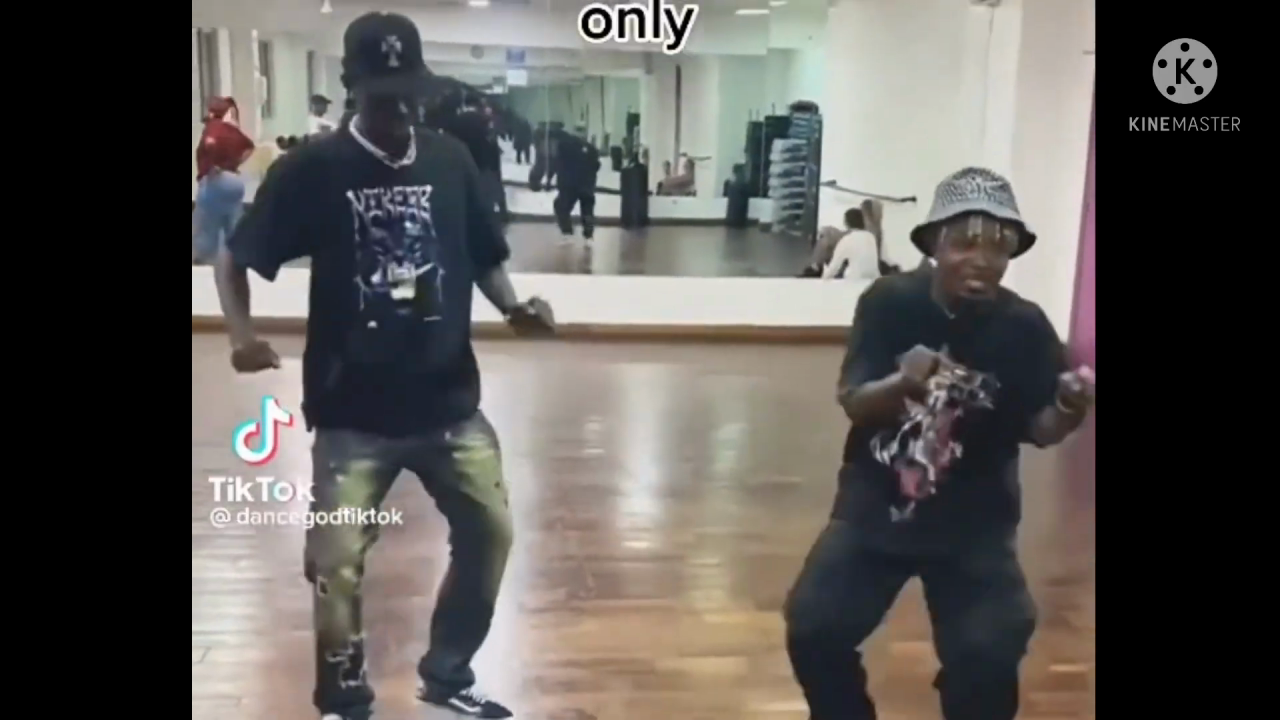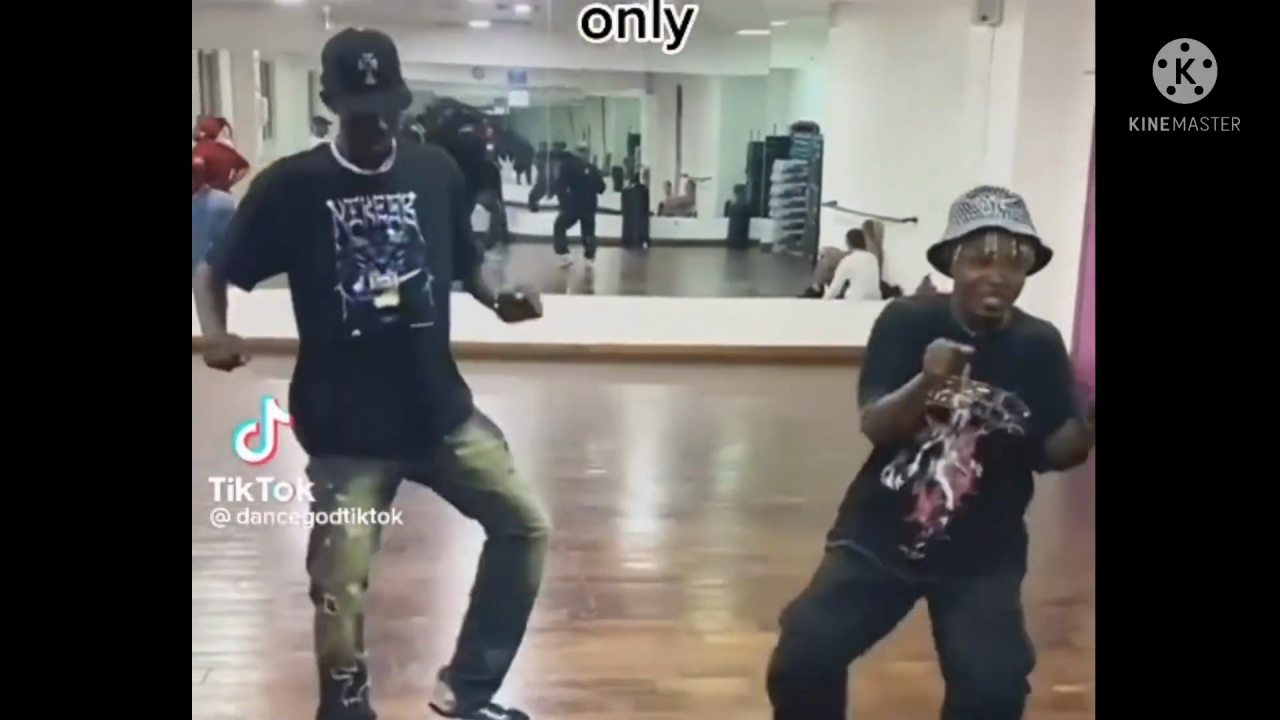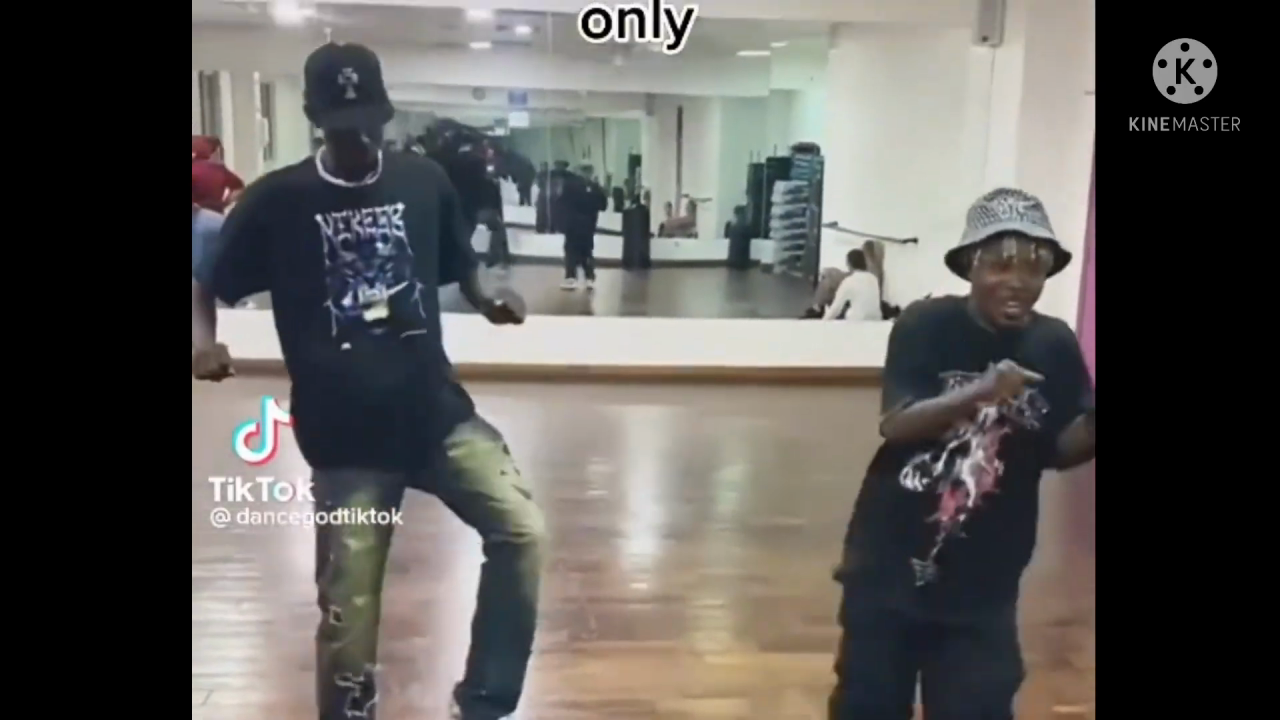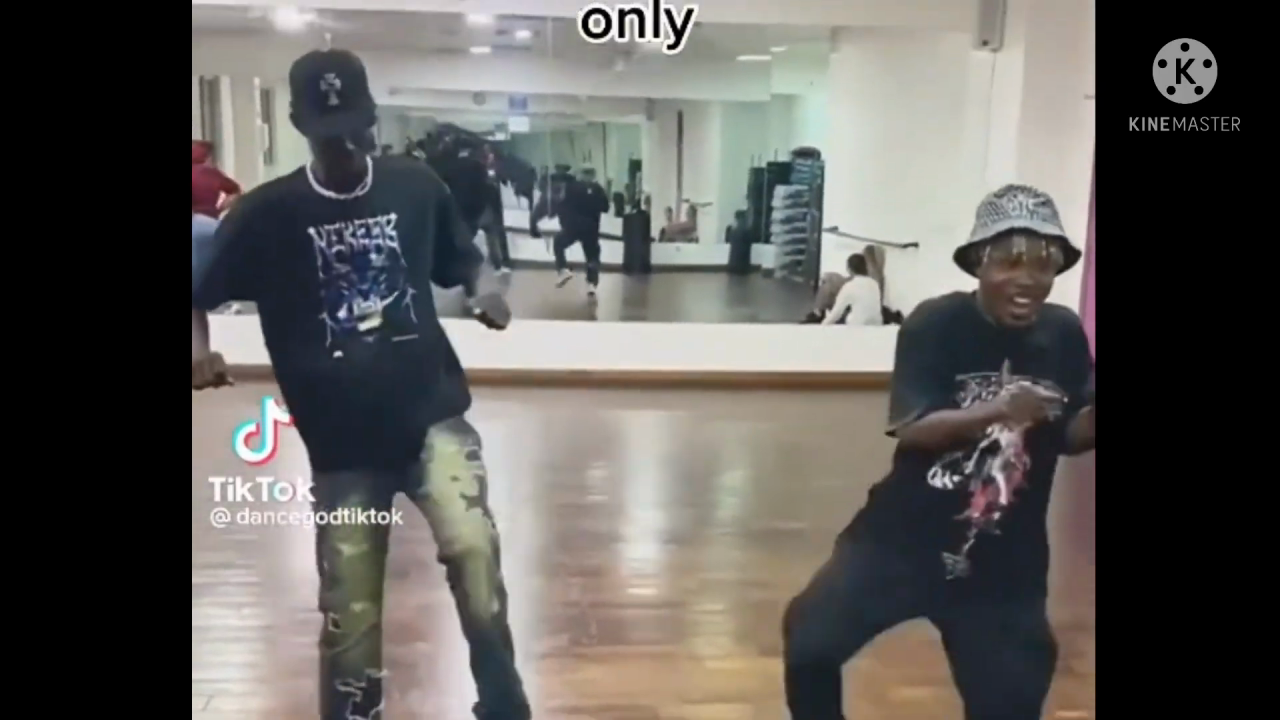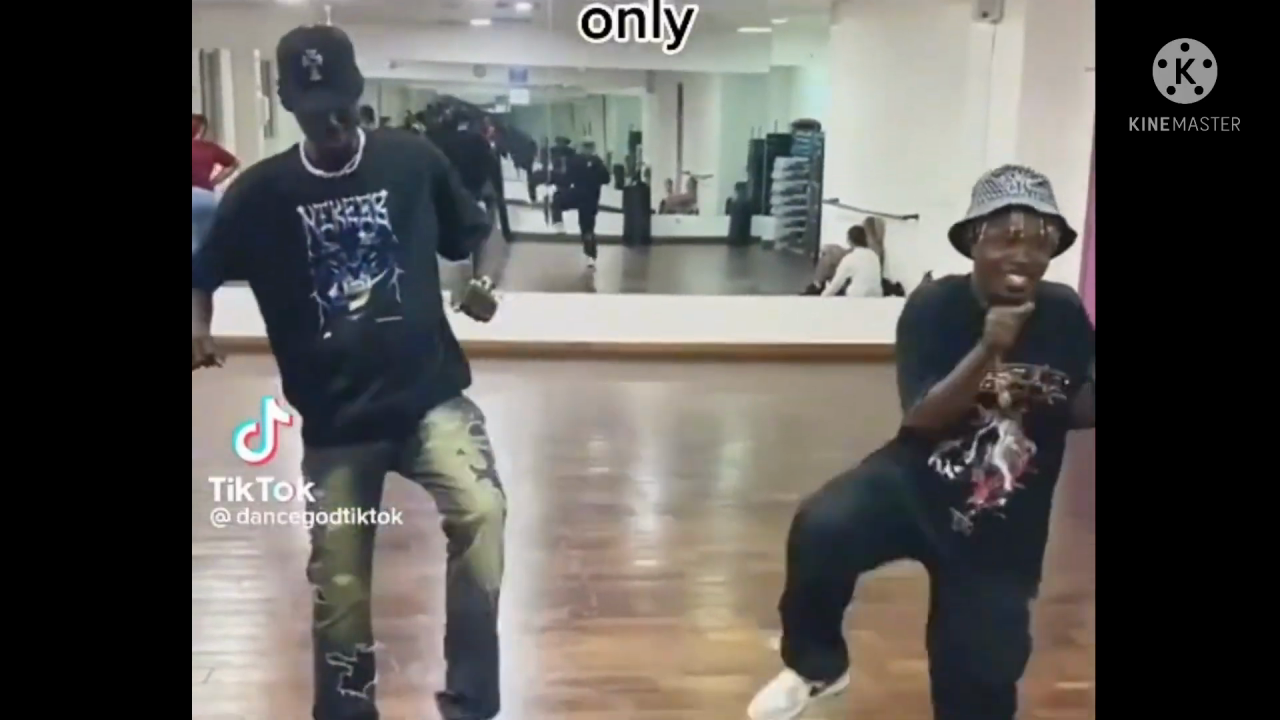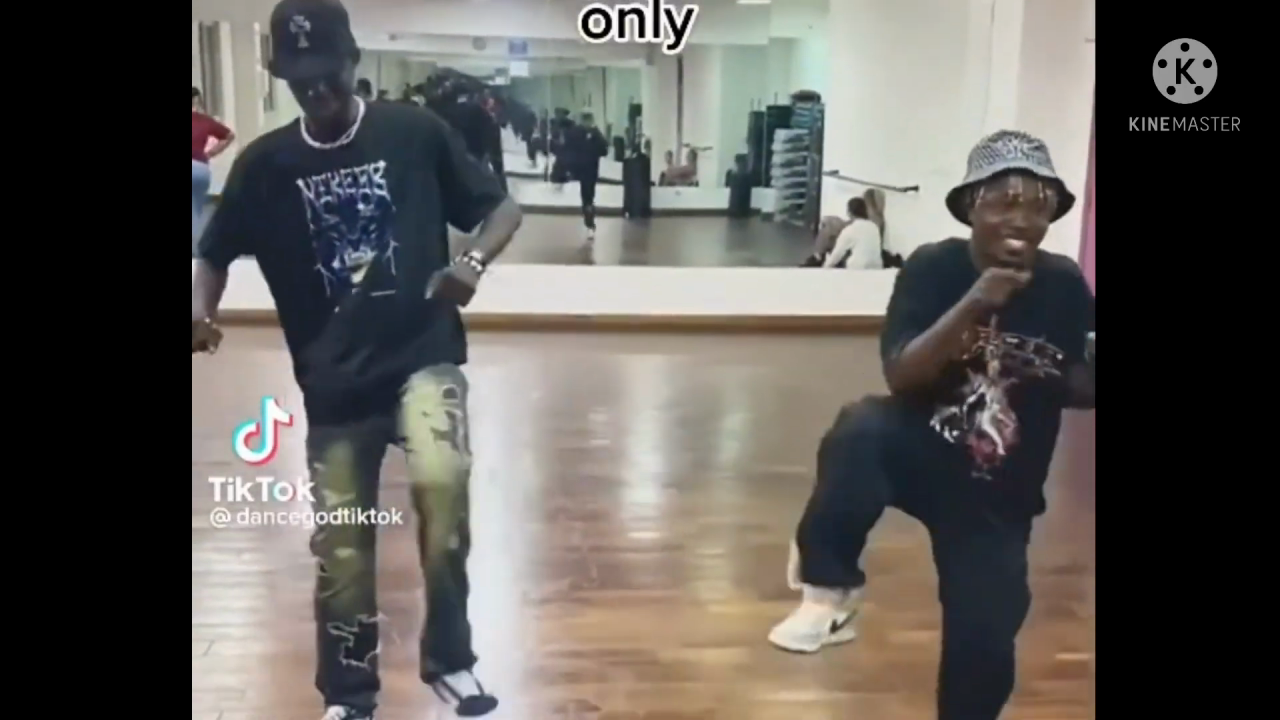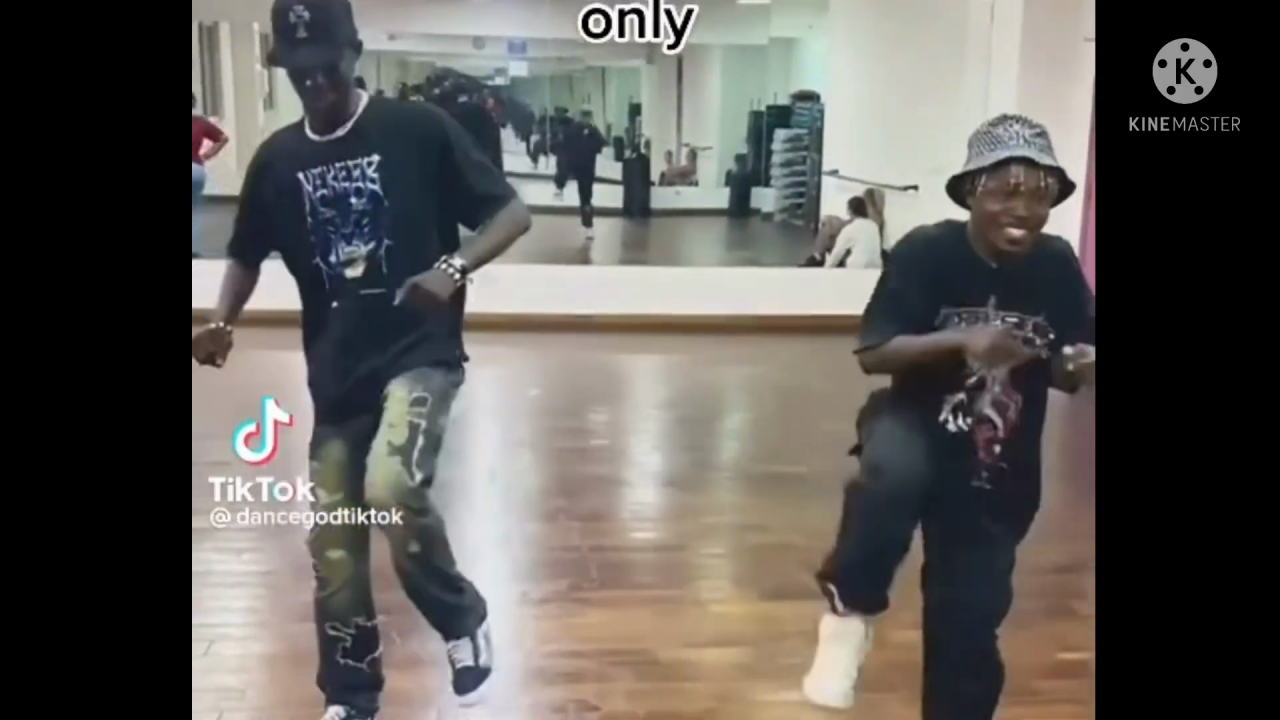
dt=0.1s
person 1, frame 1
left shoulder: (454, 165)
right shoulder: (309, 171)
left elbow: (487, 260)
right elbow: (235, 260)
left wrist: (513, 306)
right wrist: (241, 332)
left hip: (448, 401)
right hip: (353, 409)
left knee: (488, 537)
right knee: (336, 569)
person 1, frame 2
left shoulder: (436, 171)
right shoulder: (289, 186)
left elbow: (466, 265)
right elbow: (213, 272)
left wrist: (501, 299)
right wrist: (216, 333)
left hip: (440, 409)
right hip: (344, 427)
left knee: (525, 527)
right knee: (341, 591)
person 1, frame 3
left shoulder: (424, 182)
right shoulder: (275, 202)
left elbow: (458, 269)
right elbow: (209, 286)
left wrist: (490, 300)
right wrist: (202, 343)
left hip: (437, 411)
right hip: (342, 435)
left knee: (520, 536)
right knee: (348, 605)
person 1, frame 4
left shoulder: (418, 186)
right shoulder: (268, 213)
left elbow: (462, 265)
right elbow: (203, 296)
left wrist: (484, 300)
right wrist: (200, 354)
left hip: (432, 411)
right hip: (342, 438)
left knee: (470, 545)
right knee: (349, 609)
person 1, frame 5
left shoulder: (415, 161)
right shoulder: (262, 191)
left elbow: (476, 238)
right elbow: (201, 277)
right wrist: (198, 333)
left hip: (424, 382)
right hip: (332, 408)
left knee: (480, 510)
right knee: (337, 580)
person 1, frame 6
left shoulder: (417, 133)
right shoulder: (265, 164)
left elbow: (500, 205)
right elbow: (215, 254)
left wrist: (473, 261)
right wrist: (201, 313)
left hip: (421, 355)
right hip: (335, 382)
left knee: (436, 479)
right knee: (339, 552)
left ankle: (448, 655)
person 1, frame 7
left shoulder: (420, 129)
right shoulder: (278, 157)
left elbow: (511, 213)
right elbow: (247, 254)
left wrist: (452, 269)
right wrist: (222, 322)
left hip: (416, 354)
right hip: (336, 371)
left knee: (393, 492)
right knee: (334, 547)
left ankle: (459, 614)
person 2, frame 1
left shoulder: (1026, 327)
right shoulder: (890, 301)
left elbow: (1044, 430)
right elbow: (854, 404)
left wrist: (1076, 404)
right wrist: (902, 382)
left hip: (974, 524)
right hip: (876, 505)
left knee: (989, 650)
right knee: (815, 625)
person 2, frame 2
left shoulder: (1038, 347)
right shoulder: (905, 321)
left elbow: (1052, 453)
right elbow: (873, 426)
left wrist: (1087, 428)
right wrist: (925, 384)
left hip: (981, 557)
right hip: (878, 533)
right knee: (802, 658)
person 2, frame 3
left shoulder: (1057, 345)
right shoulder: (927, 325)
left elbow: (1065, 448)
right elbow: (898, 428)
left wrist: (1093, 427)
right wrist: (975, 394)
left hip: (985, 561)
right hip: (893, 543)
person 2, frame 4
left shoulder: (1063, 335)
right shoulder: (934, 324)
left elbow: (1070, 435)
right elbow: (911, 431)
left wrist: (1097, 416)
right wrist: (995, 410)
left hip: (1002, 562)
right hip: (904, 532)
right knee: (812, 636)
person 2, frame 5
left shoulder: (1066, 313)
right shoulder: (936, 305)
left elbow: (1082, 409)
right elbow: (919, 419)
left wrist: (1085, 401)
right wrist: (986, 352)
left hip: (1003, 530)
right hip: (916, 487)
right knee: (822, 530)
right ankle: (812, 667)
person 2, frame 6
left shoulder: (1065, 285)
right shoulder: (932, 269)
left elbow: (1079, 388)
right elbow: (901, 375)
left wrist: (1085, 377)
right wrist: (972, 306)
left hip: (1001, 491)
right hip: (914, 444)
left knee: (984, 645)
right knee: (858, 435)
right ankle: (827, 586)
person 2, frame 7
left shoulder: (1057, 263)
right shoulder: (923, 253)
left elbow: (1074, 358)
right elbow: (873, 350)
left wrist: (1081, 365)
right wrist: (959, 343)
left hip: (998, 471)
right hip: (917, 431)
left knee: (966, 633)
right knee: (895, 474)
right ankle: (848, 600)
